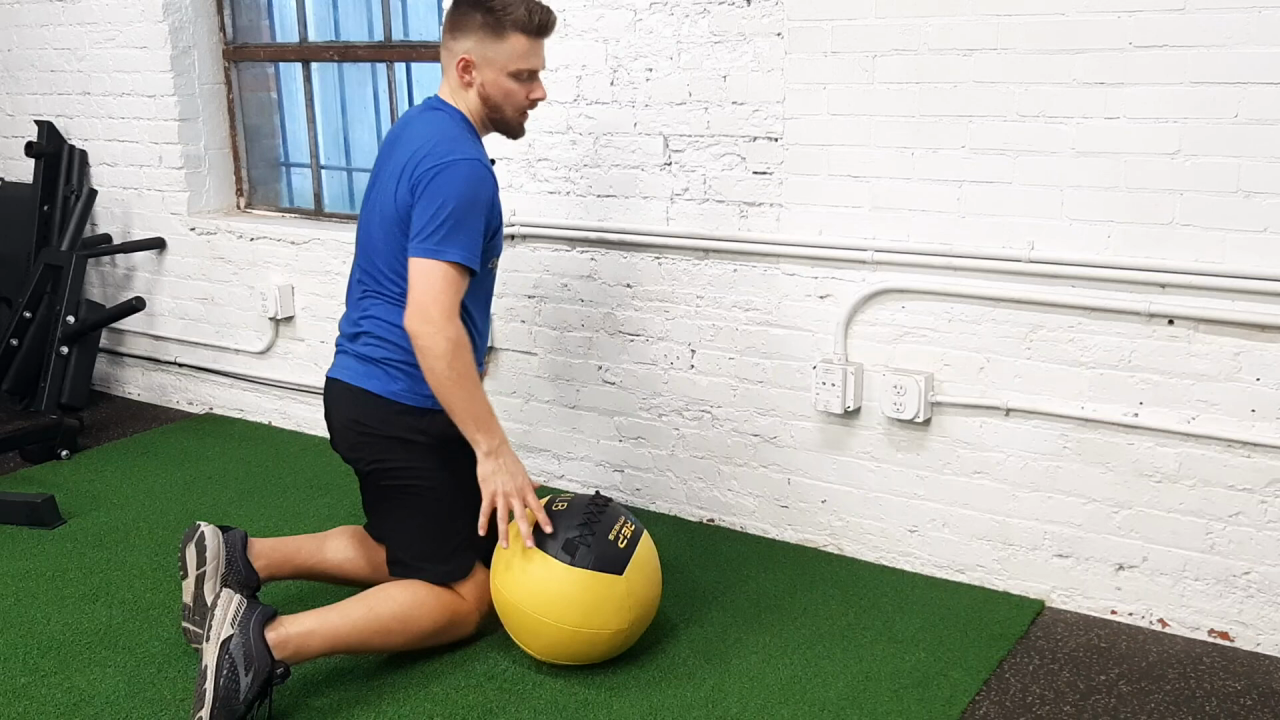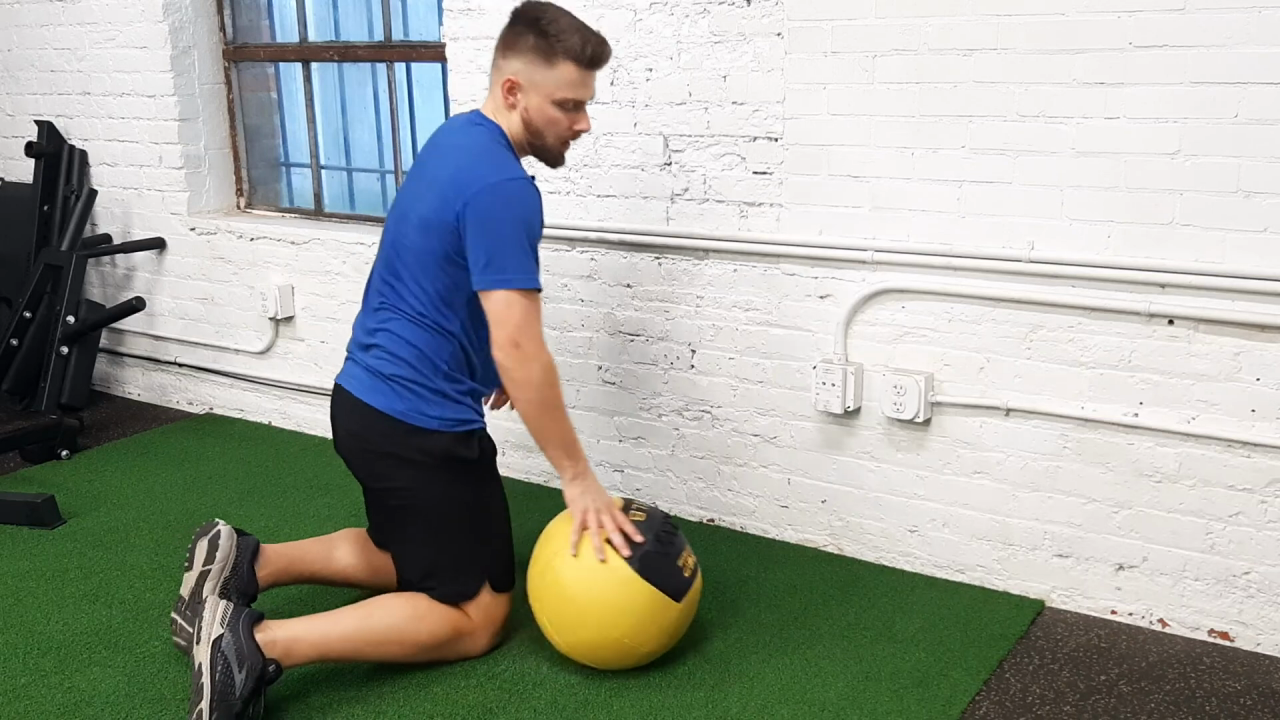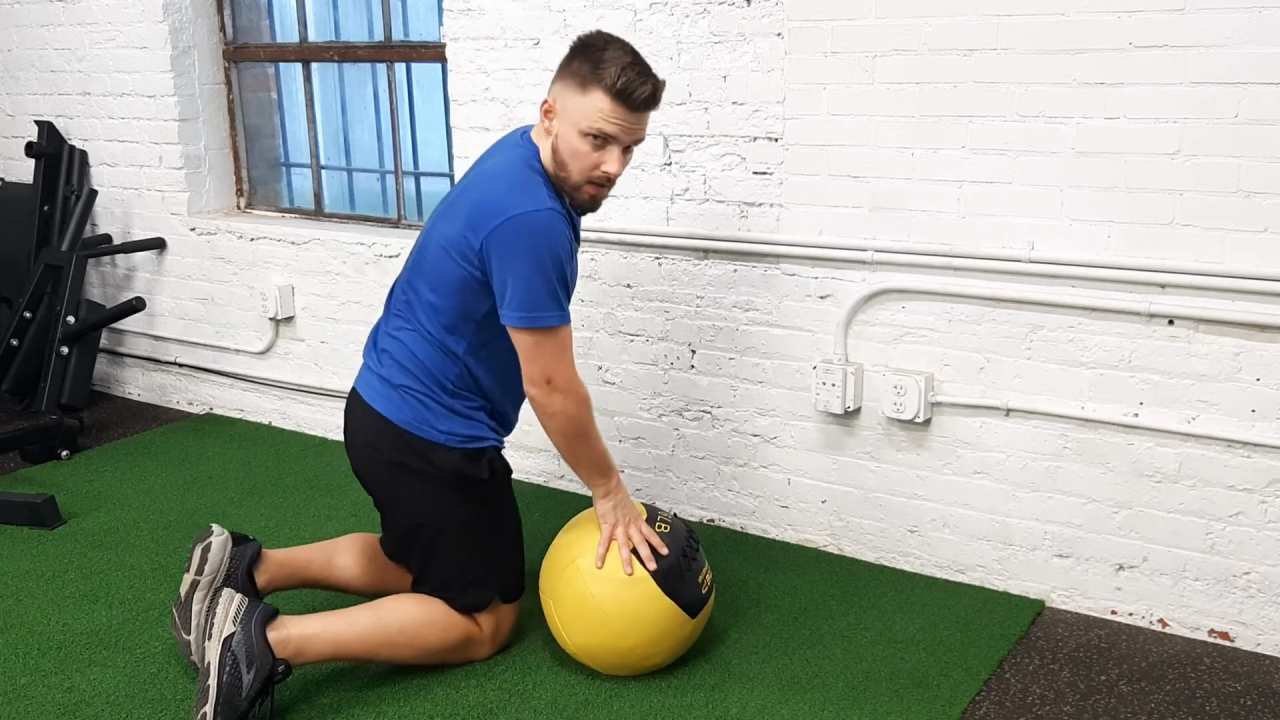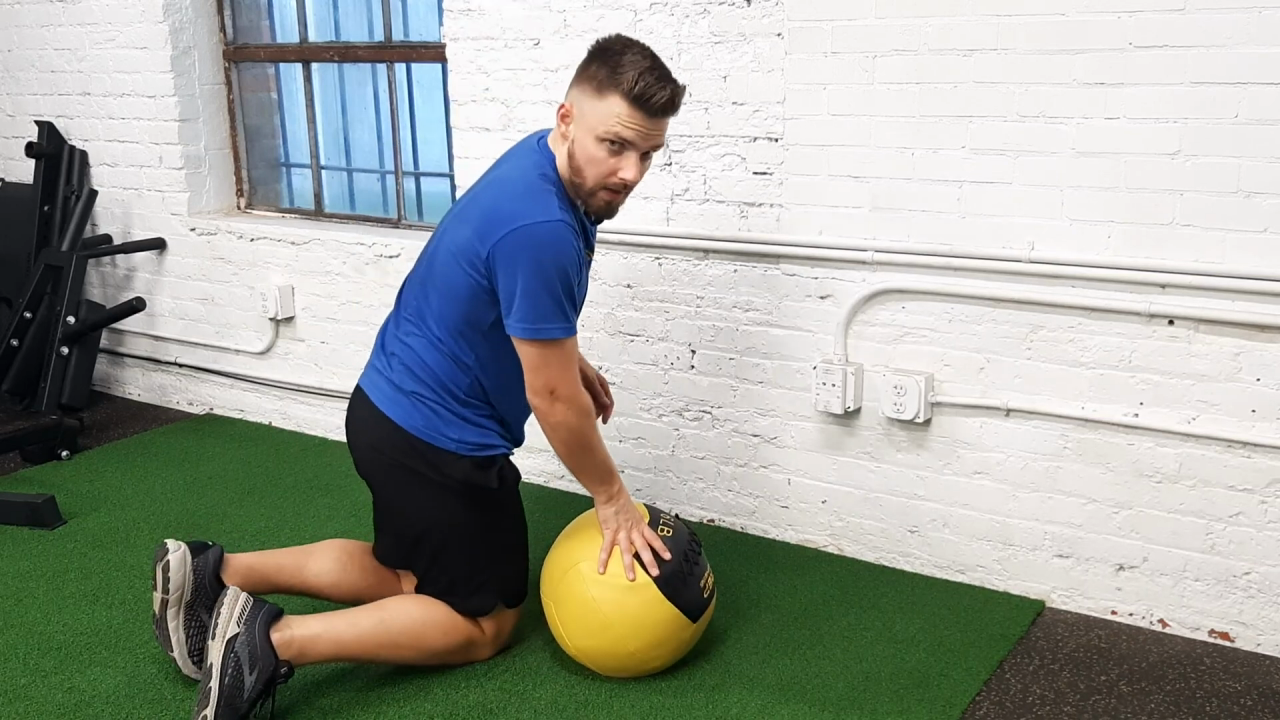
dt=0.3s
person 1, frame 1
left shoulder: (419, 127)
right shoulder: (459, 166)
right elbow: (431, 324)
left wrist: (463, 344)
right wrist: (495, 453)
left hip: (358, 389)
right hip: (404, 408)
left knee: (406, 552)
right knee: (462, 596)
left ankle: (239, 555)
right ankle: (267, 642)
person 1, frame 2
left shoulder: (457, 138)
right shoulder: (503, 188)
right elbow: (519, 354)
left wrist: (492, 349)
right wrist: (578, 478)
left hip: (368, 400)
right hip: (420, 426)
left knee: (411, 558)
right knee: (474, 616)
left ankle: (248, 562)
right ankle: (256, 643)
person 1, frame 3
left shoulder: (523, 155)
right shoulder: (529, 218)
right elbow: (551, 386)
right wrist: (610, 494)
left hip: (386, 406)
right hip: (430, 434)
left knee: (417, 565)
right knee: (482, 619)
left ankle: (245, 565)
right ankle: (270, 640)
person 1, frame 4
left shoulder: (543, 162)
right shoulder: (540, 229)
right elbow: (553, 399)
left wrist: (579, 365)
right wrist: (613, 499)
left hip: (388, 410)
right hip: (436, 440)
left knee: (402, 574)
right knee: (482, 622)
left ankle: (215, 575)
right ankle: (275, 640)
